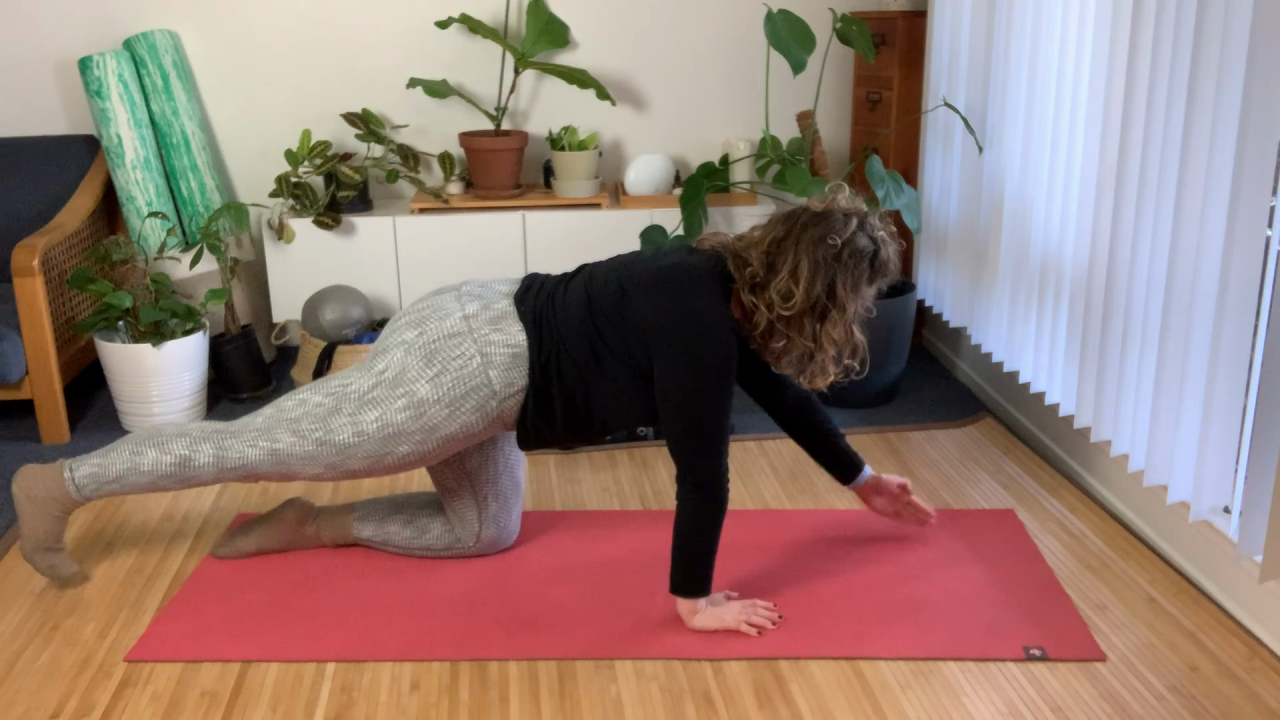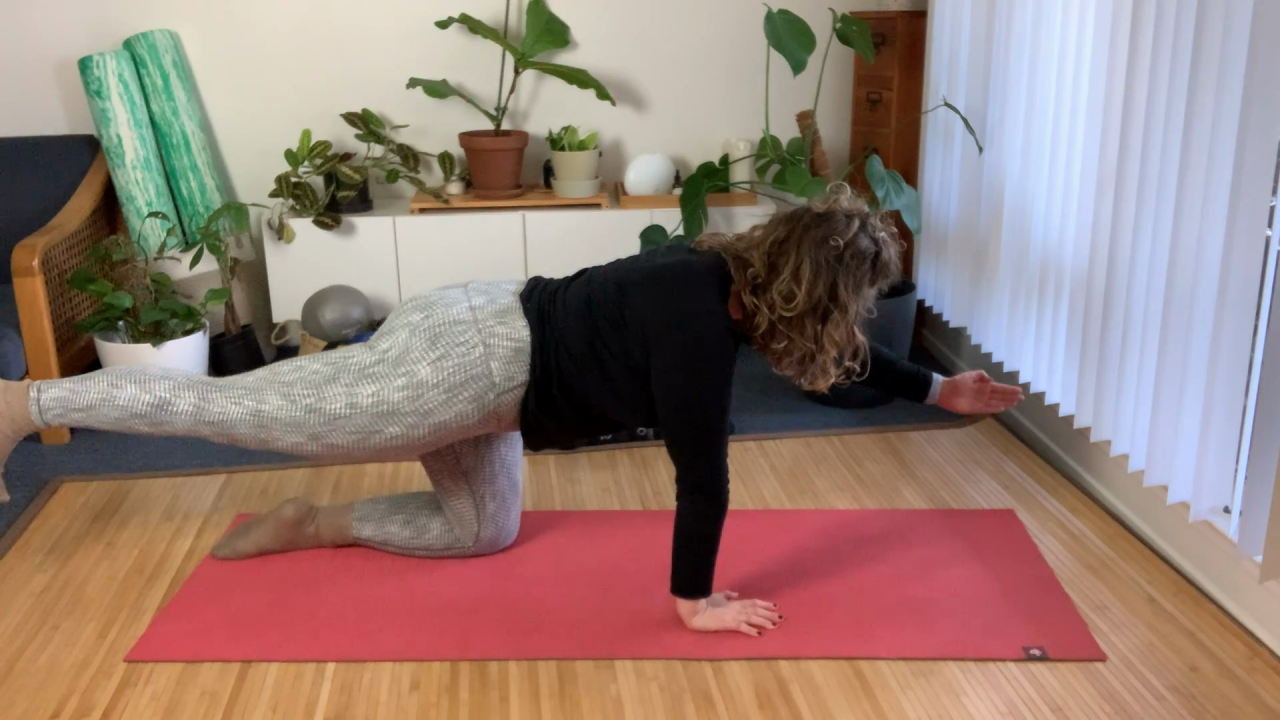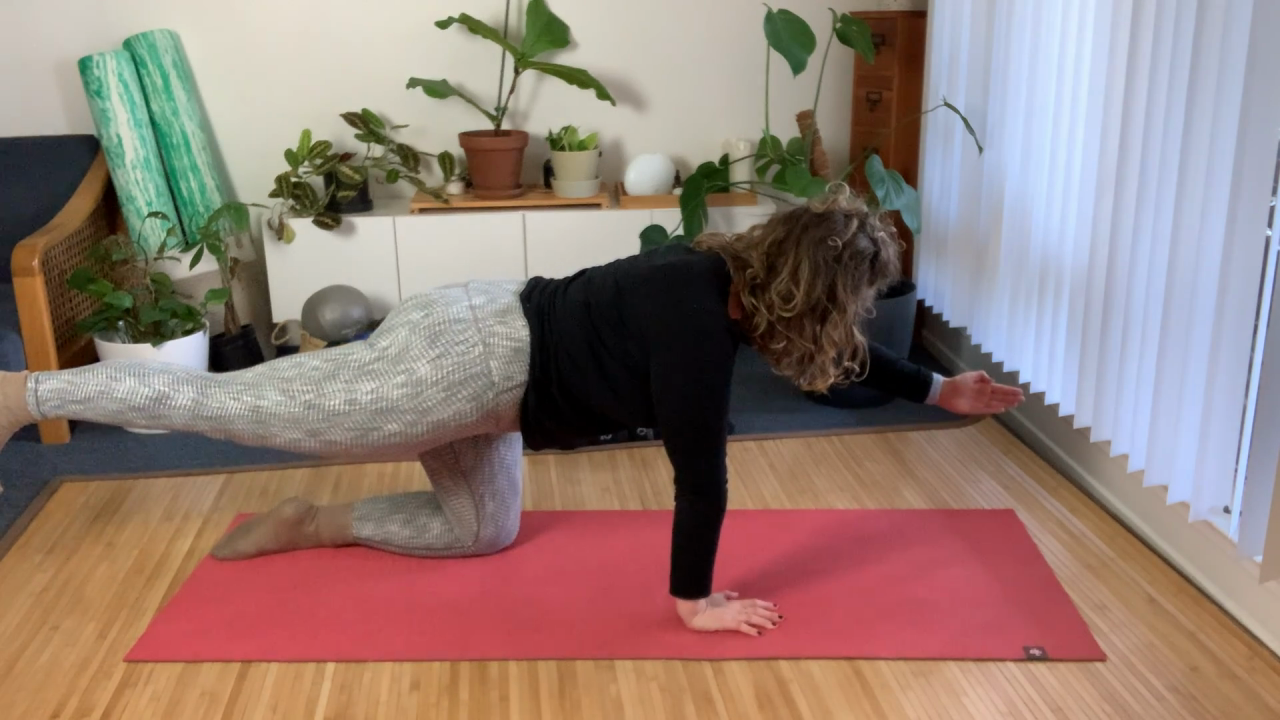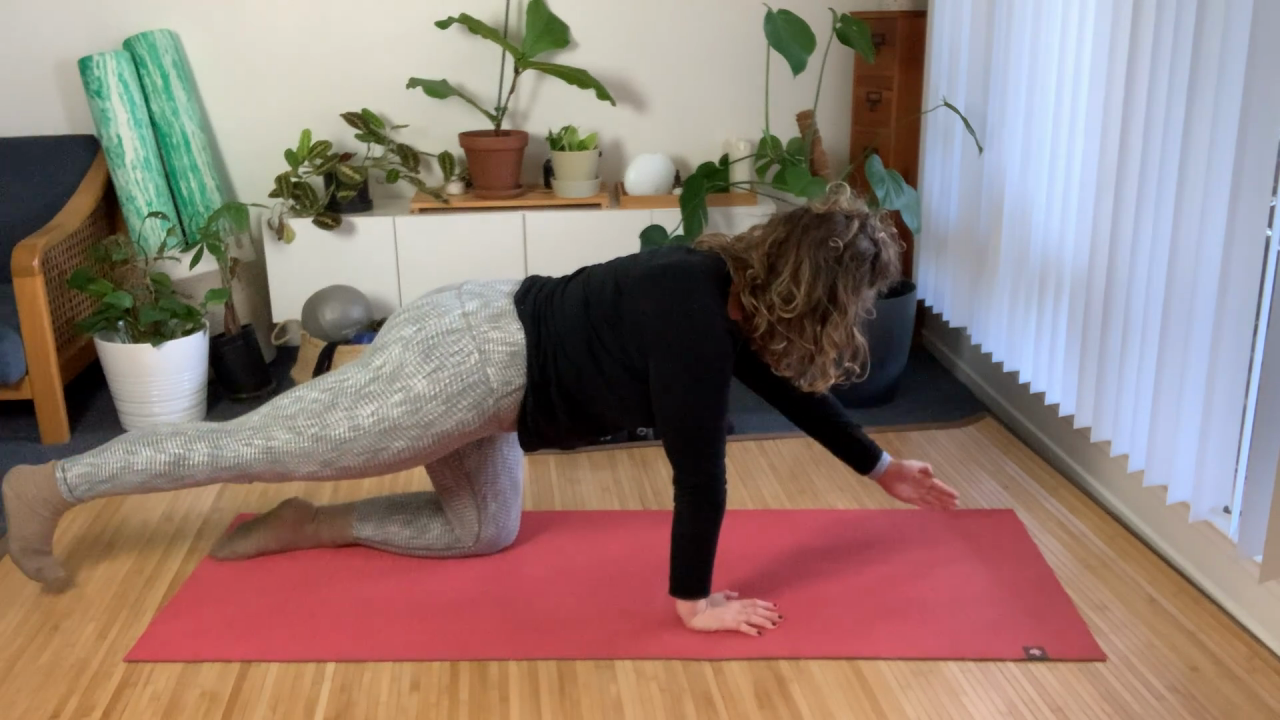
dt=0.7s
person 1, frame 1
left shoulder: (728, 285)
right shoulder: (698, 321)
left elbow: (778, 385)
right elbow: (701, 469)
left wrist: (861, 479)
right wrist: (693, 600)
left hip: (483, 333)
right hip: (476, 368)
left knee: (484, 530)
right knee: (252, 445)
left ankle: (306, 527)
right ankle: (58, 486)
person 1, frame 2
left shoulder: (735, 279)
right shoulder: (700, 325)
left elbow: (834, 352)
right elbow: (702, 472)
left wrist: (938, 389)
right wrist: (696, 603)
left hip: (483, 336)
right hip: (470, 363)
left knee: (484, 529)
right knee: (226, 406)
left ankle: (309, 526)
person 1, frame 3
left shoulder: (734, 279)
right shoulder: (699, 325)
left elbow: (833, 354)
right elbow: (700, 473)
left wrist: (939, 389)
right wrist: (695, 602)
left hip: (482, 335)
right hip: (469, 364)
left knee: (483, 529)
right knee: (222, 399)
left ankle: (311, 528)
person 1, frame 4
left shoulder: (726, 288)
right shoulder: (696, 325)
left elbow: (786, 384)
right elbow: (698, 472)
left wrist: (881, 466)
right wrist: (693, 601)
left hip: (481, 341)
right hip: (467, 363)
left knee: (484, 530)
right knee: (249, 445)
left ankle: (305, 526)
